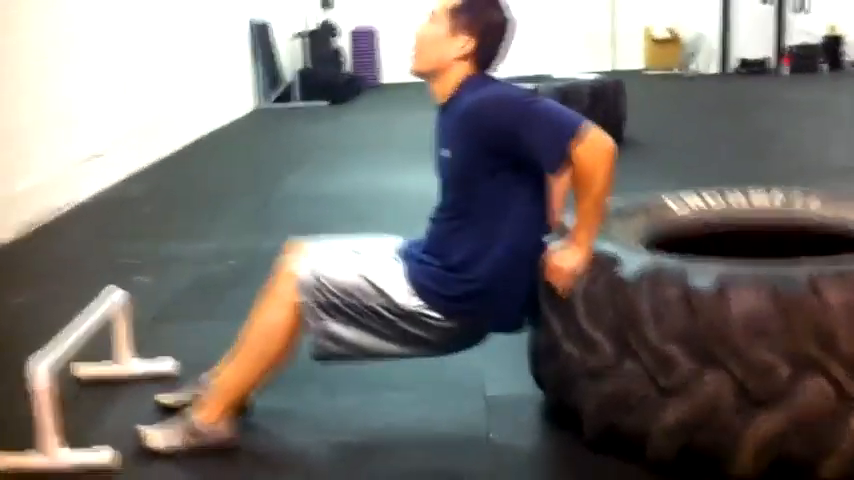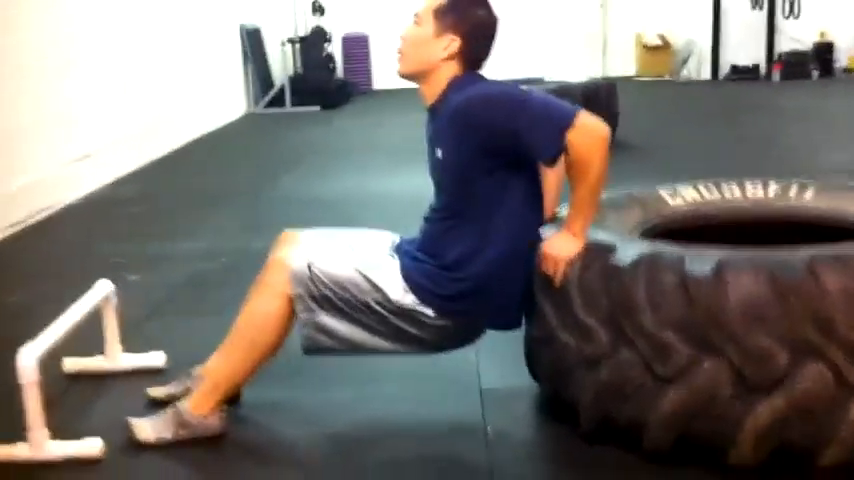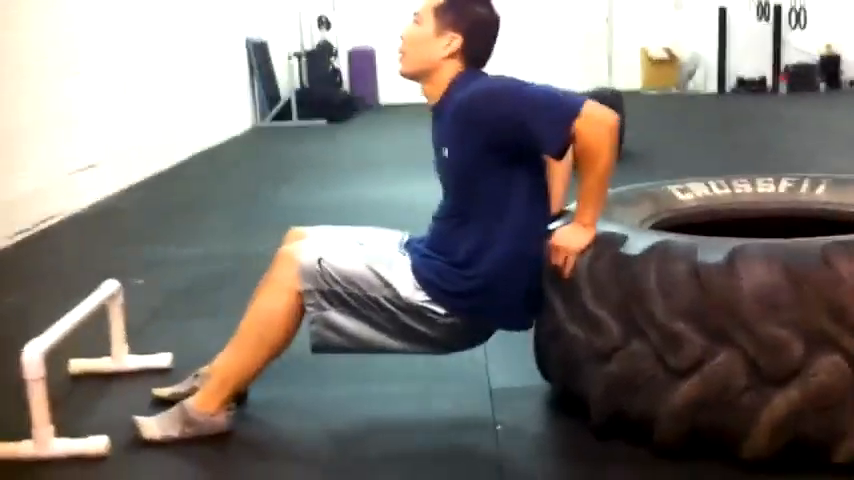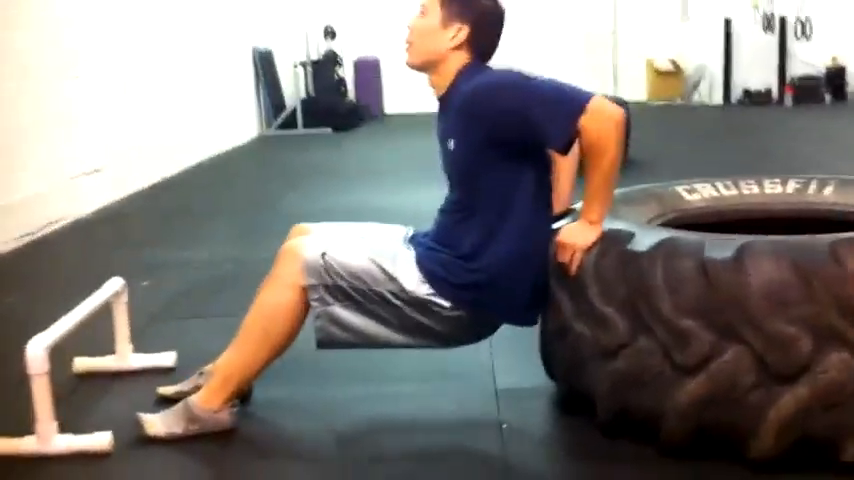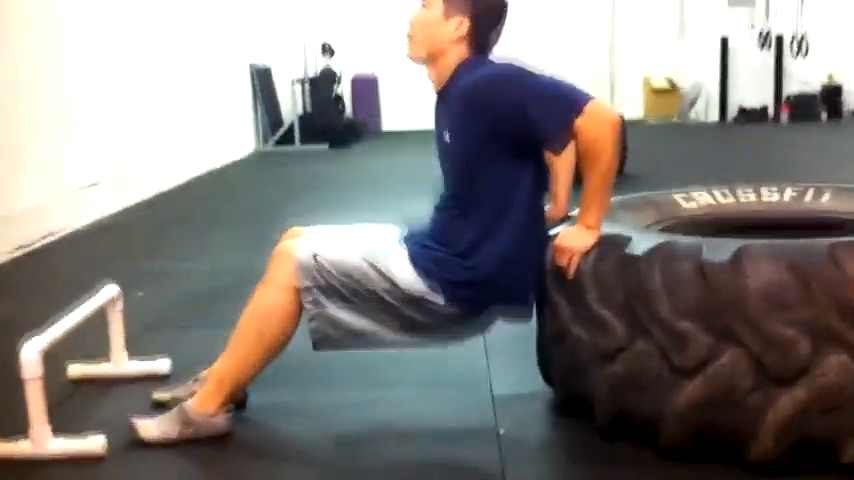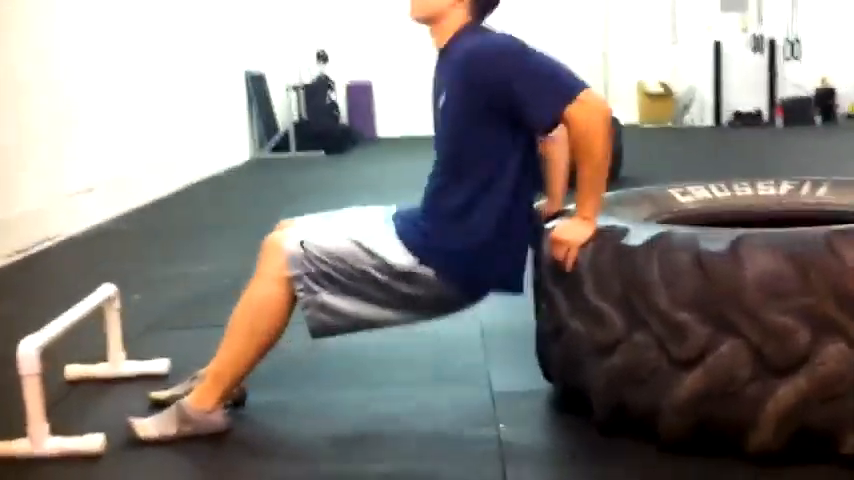
dt=0.1s
person 1, frame 1
left shoulder: (490, 108)
right shoulder: (464, 106)
left elbow: (596, 148)
right elbow: (552, 143)
left wrist: (577, 246)
right wrist: (538, 233)
left hip: (450, 297)
right hip: (434, 265)
left knee: (294, 279)
right knee: (300, 254)
left ankle: (209, 418)
right ankle: (223, 382)
person 1, frame 2
left shoulder: (480, 106)
right shoulder: (453, 104)
left elbow: (591, 134)
right elbow: (545, 139)
left wrist: (572, 234)
right wrist: (539, 219)
left hip: (446, 296)
right hip: (430, 263)
left knee: (288, 268)
right knee: (292, 245)
left ankle: (199, 410)
right ankle: (213, 376)
person 1, frame 3
left shoulder: (483, 102)
right shoulder: (457, 103)
left elbow: (600, 124)
right elbow: (553, 131)
left wrist: (582, 226)
right wrist: (546, 217)
left hip: (454, 295)
right hip: (439, 262)
left knee: (296, 265)
right knee: (300, 242)
left ankle: (206, 408)
right ankle: (220, 375)
person 1, frame 4
left shoulder: (489, 94)
right shoulder: (464, 94)
left elbow: (604, 119)
right elbow: (558, 132)
left wrist: (588, 221)
right wrist: (554, 211)
left hip: (460, 286)
right hip: (445, 256)
left knee: (299, 261)
right knee: (304, 239)
left ankle: (209, 404)
right ankle: (224, 374)
person 1, frame 5
left shoulder: (488, 88)
right shoulder: (461, 89)
left elbow: (601, 121)
right elbow: (556, 129)
left wrist: (587, 226)
right wrist: (556, 213)
left hip: (453, 284)
right hip: (440, 256)
left knee: (293, 263)
right knee: (298, 243)
left ankle: (204, 408)
right ankle: (220, 379)
person 1, frame 6
left shoulder: (488, 56)
right shoulder: (462, 55)
left elbow: (589, 111)
right elbow: (548, 123)
left wrist: (584, 217)
right wrist: (552, 202)
left hip: (446, 255)
right hip: (432, 231)
left knee: (283, 255)
right knee: (287, 242)
left ankle: (202, 405)
right ankle: (217, 378)
